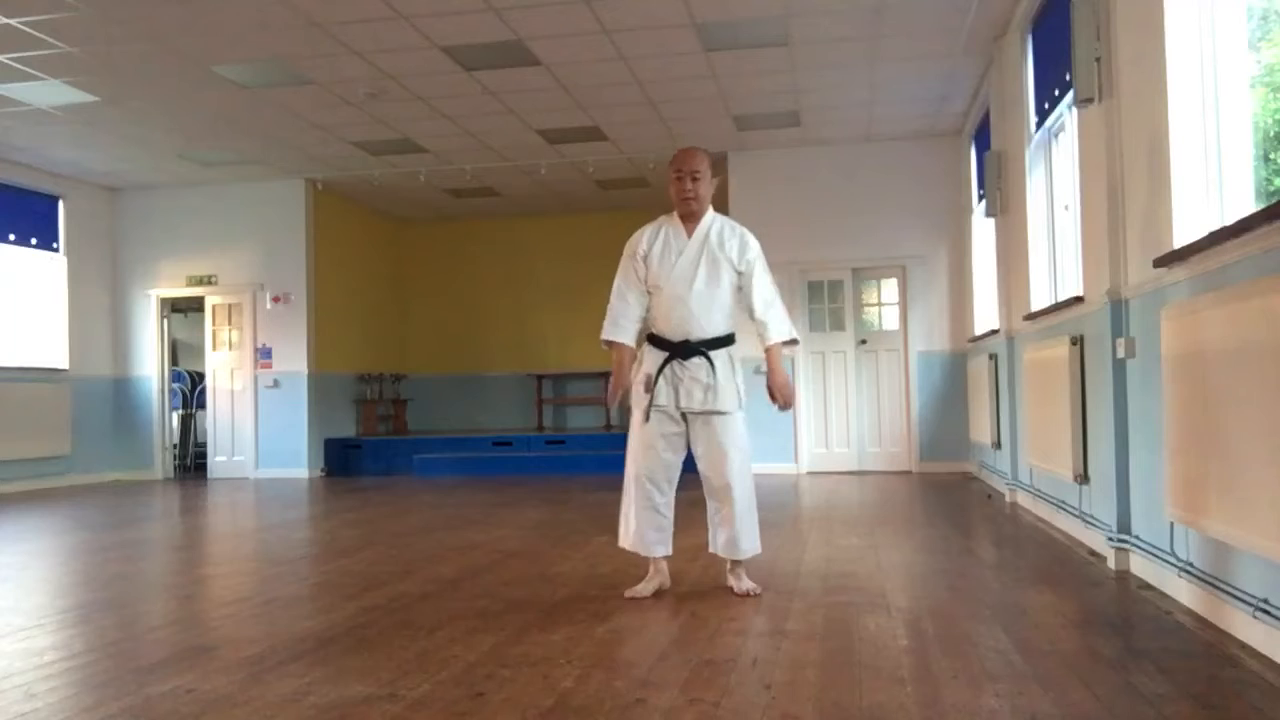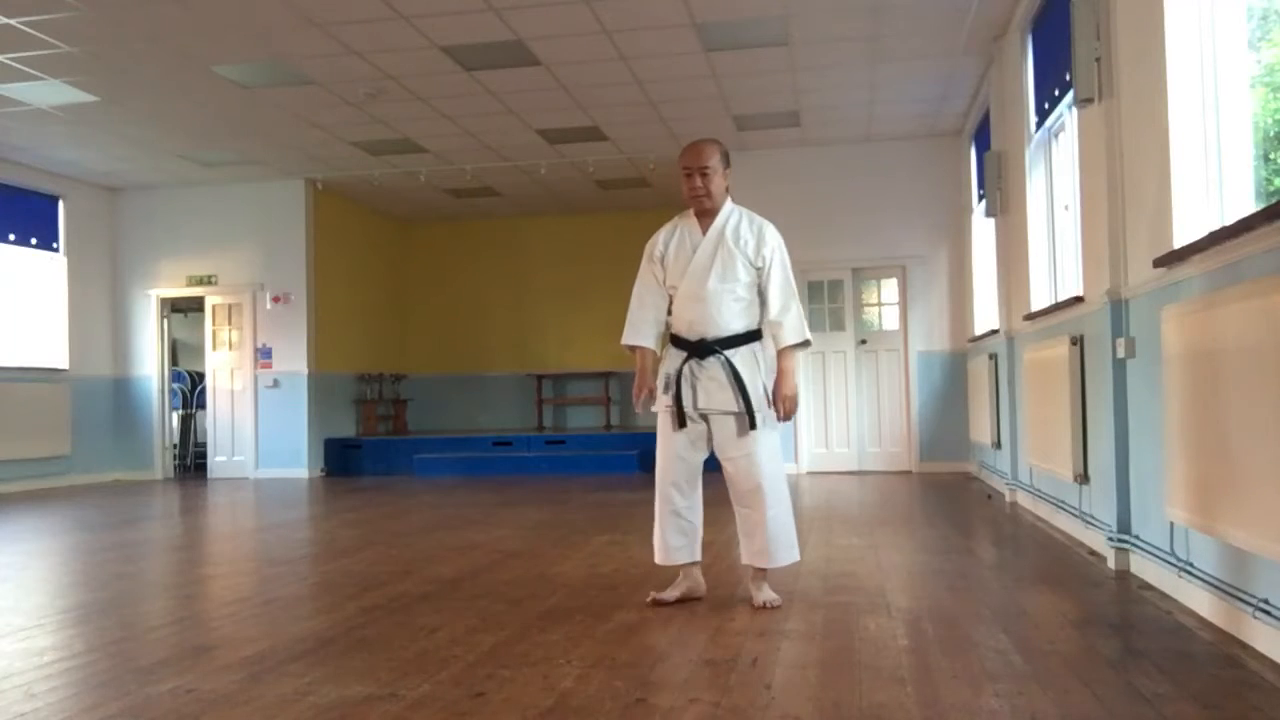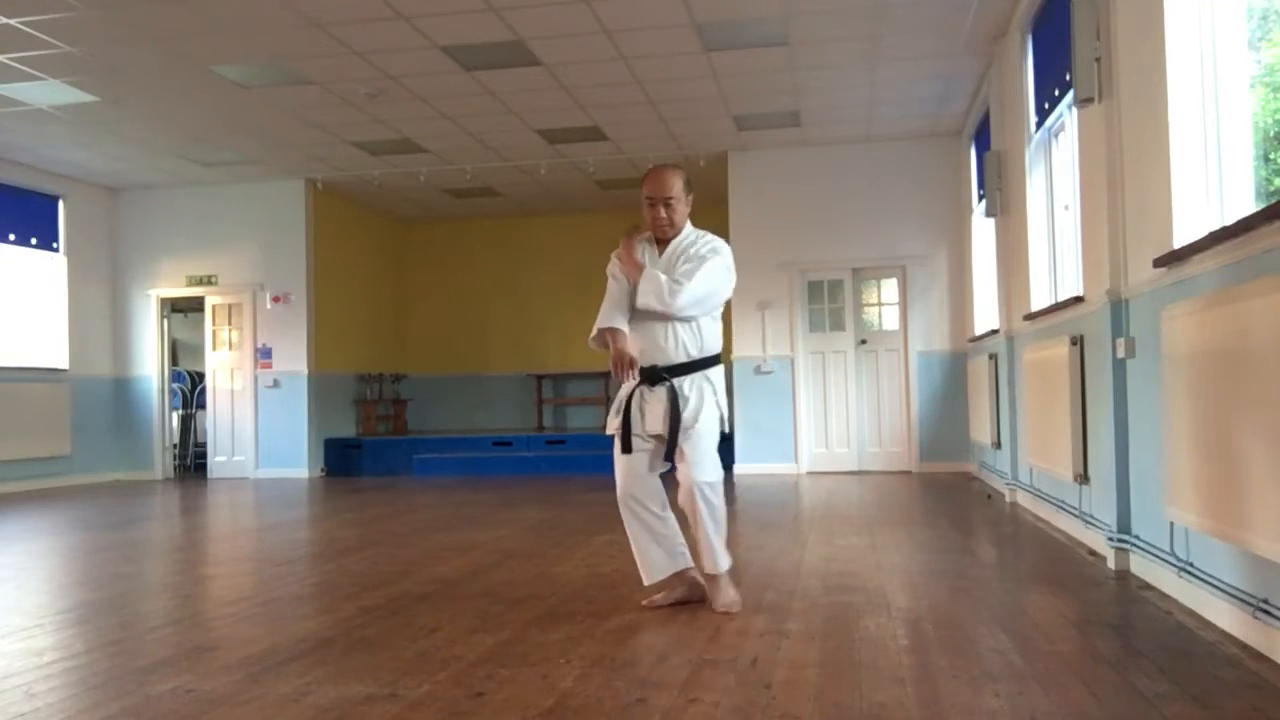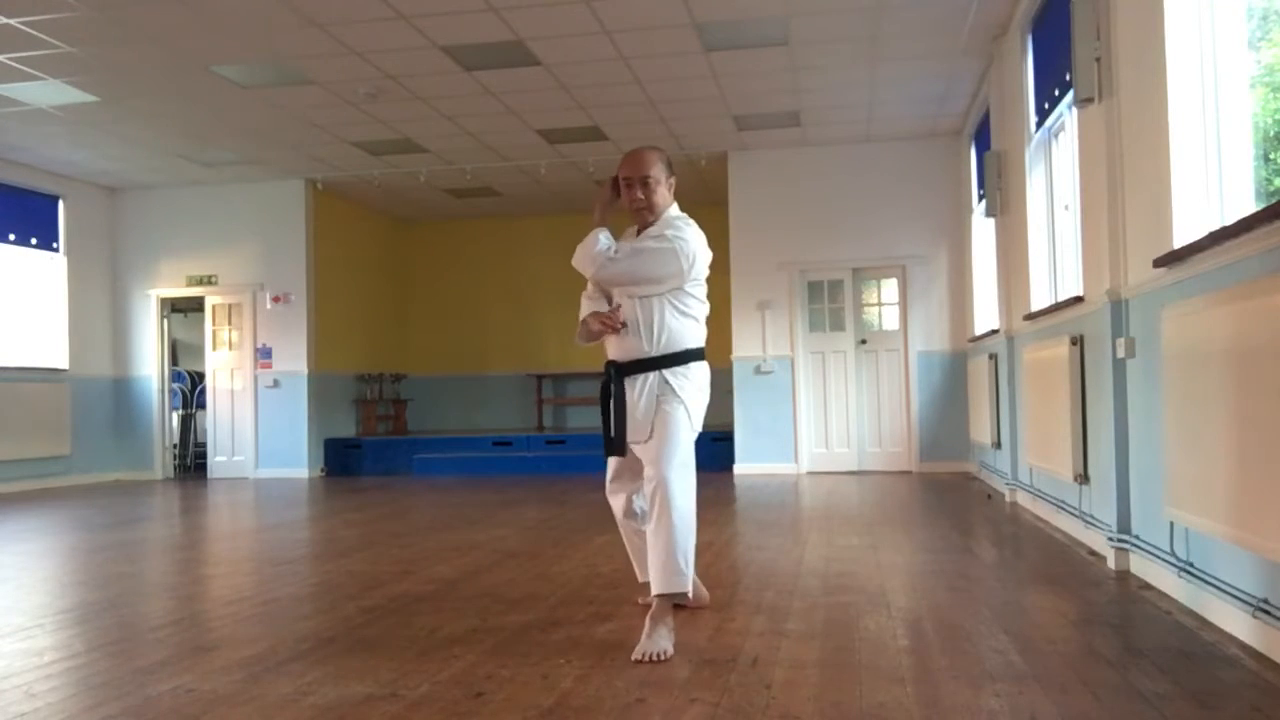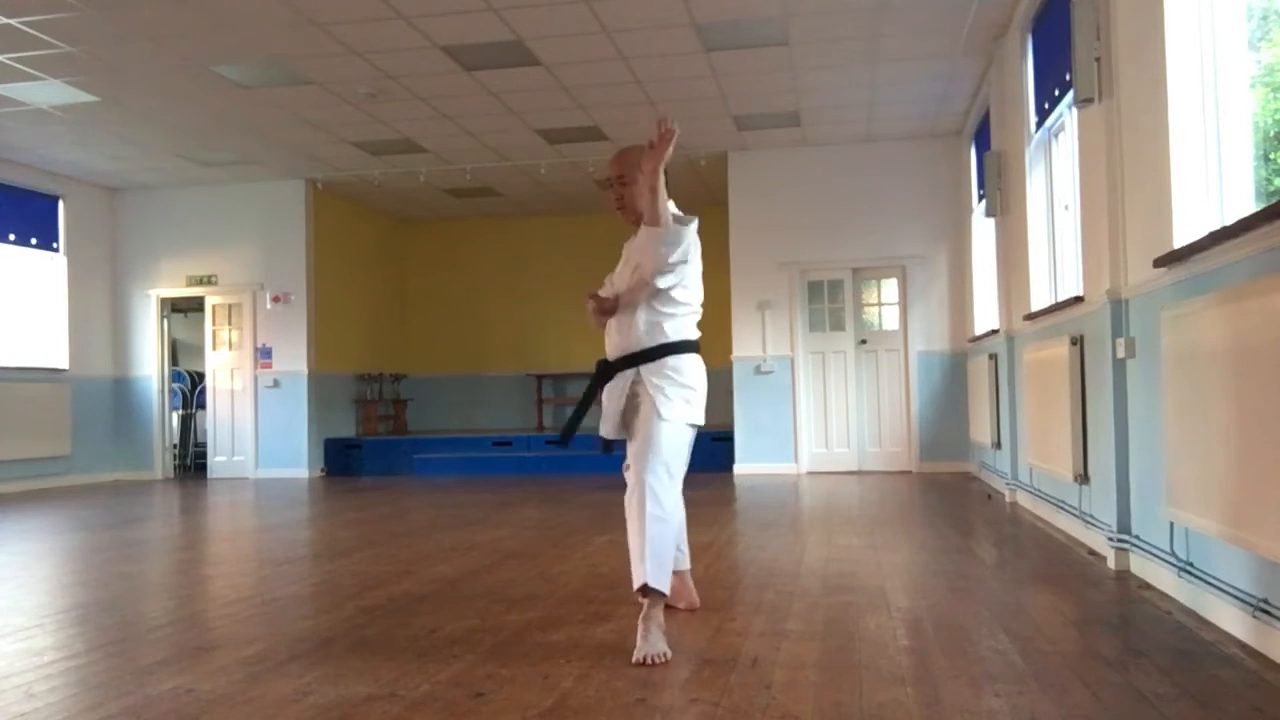
dt=1s
person 1, frame 1
left shoulder: (737, 240)
right shoulder: (646, 240)
left elbow: (764, 303)
right elbow: (626, 305)
left wrist: (775, 365)
right wrist: (620, 365)
left hip: (713, 367)
right hip: (657, 366)
left knee: (727, 471)
right knee: (649, 468)
left ankle: (735, 566)
right ankle: (657, 568)
person 1, frame 2
left shoulder: (758, 232)
right shoulder: (665, 240)
left elbow: (781, 305)
right elbow: (648, 308)
left wrist: (786, 372)
right wrist: (644, 368)
left hip: (741, 366)
right hip: (682, 367)
left knee: (755, 474)
right knee: (674, 474)
left ankle: (759, 577)
right ankle: (688, 573)
person 1, frame 3
left shoulder: (712, 252)
right shoulder: (628, 253)
left elbow: (675, 300)
right elbow: (615, 307)
left wrist: (632, 263)
right wrist: (617, 344)
left hip: (693, 386)
right hip: (641, 388)
left knee: (698, 479)
right knee: (633, 487)
left ankle: (717, 573)
right ankle: (684, 577)
person 1, frame 4
left shoulder: (680, 239)
right shoulder: (632, 239)
left elbow: (598, 267)
right elbow: (597, 292)
left wrist: (599, 215)
right wrist: (594, 319)
left hip: (672, 381)
right hip: (629, 384)
left knee: (666, 483)
right knee: (626, 493)
left ankle: (662, 611)
right ankle: (681, 585)
person 1, frame 5
left shoulder: (670, 233)
right shoulder: (644, 241)
left elbow: (666, 242)
right elbow: (615, 302)
left wrist: (652, 171)
right wrist: (601, 305)
left hip: (667, 375)
right hip: (638, 379)
left knee: (649, 480)
right knee: (657, 481)
left ankle: (652, 612)
right ankle: (677, 582)
